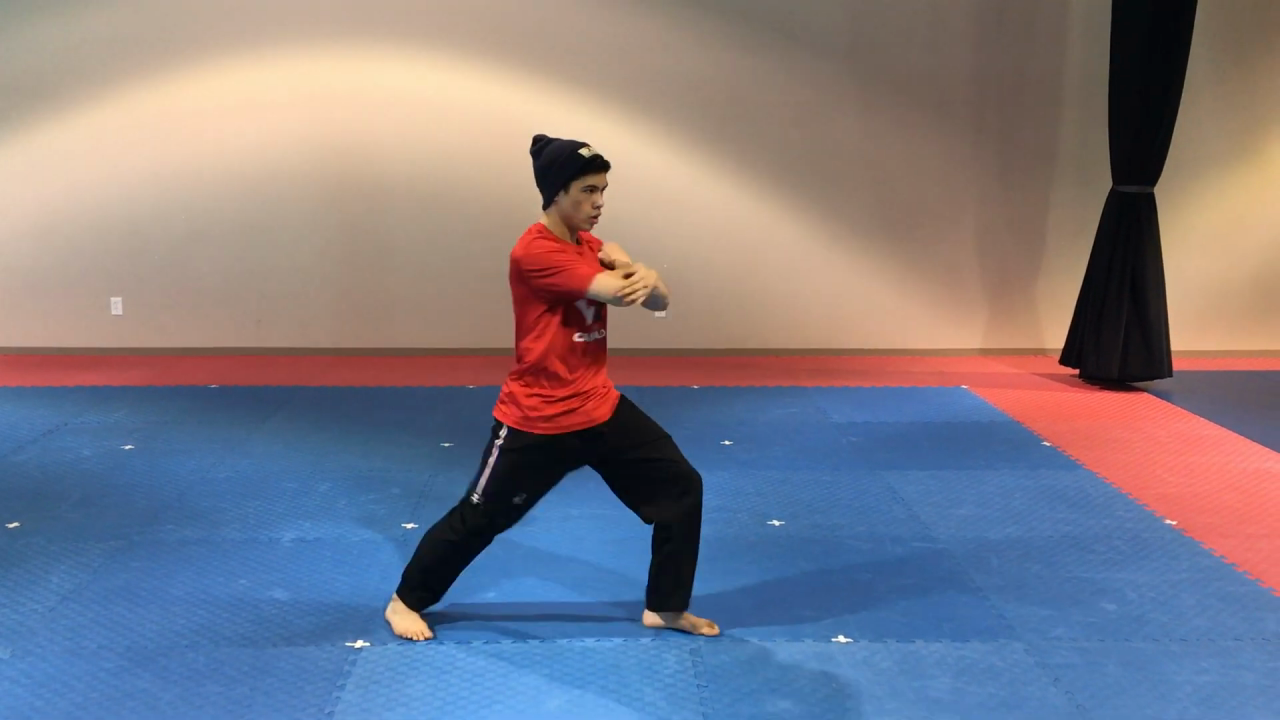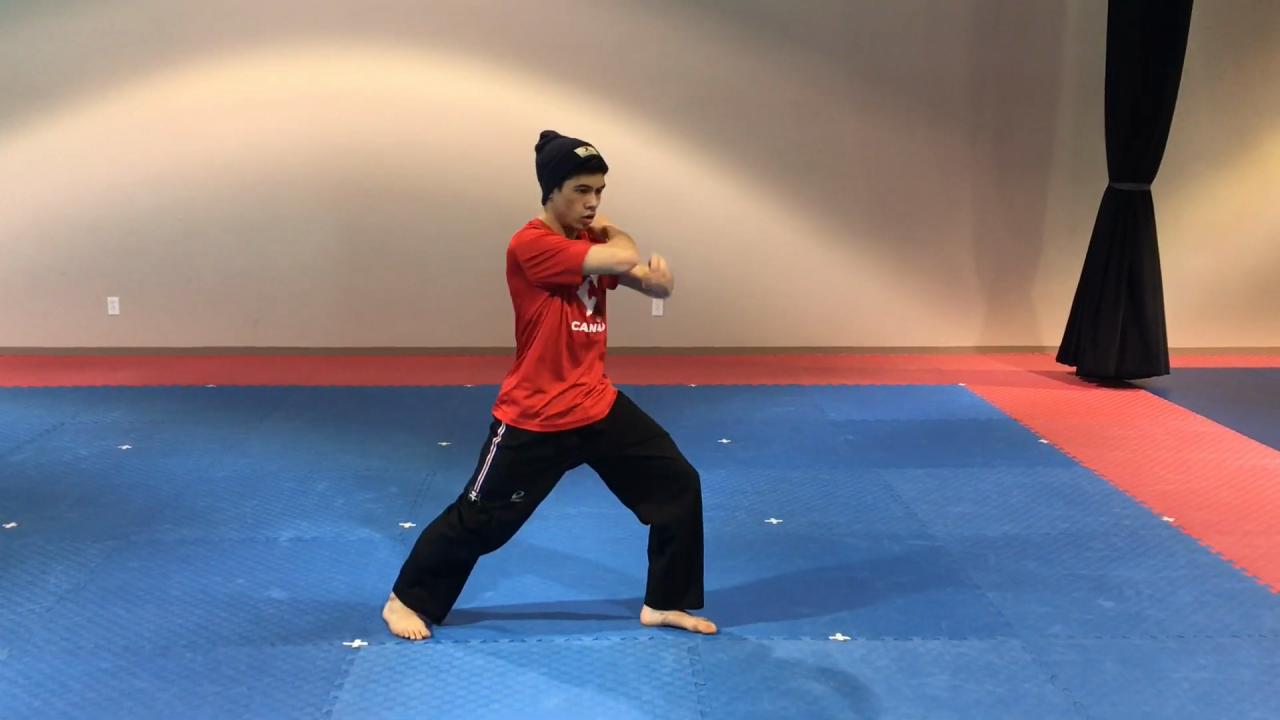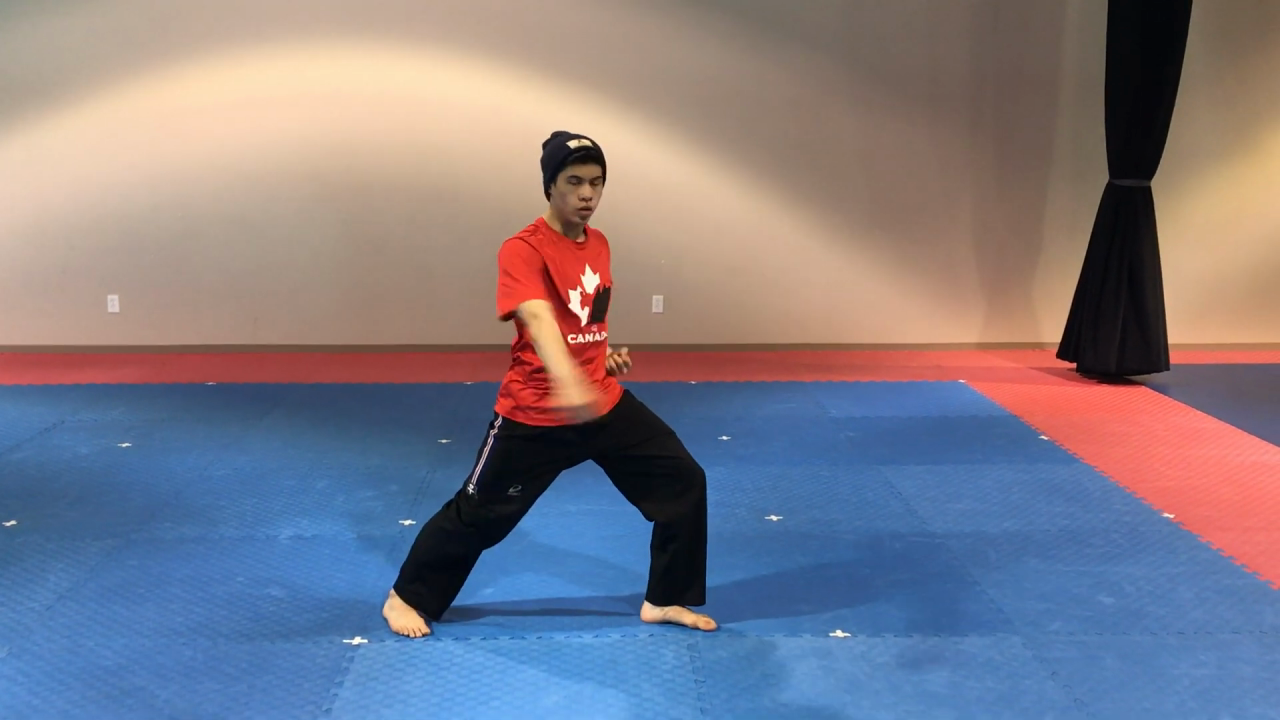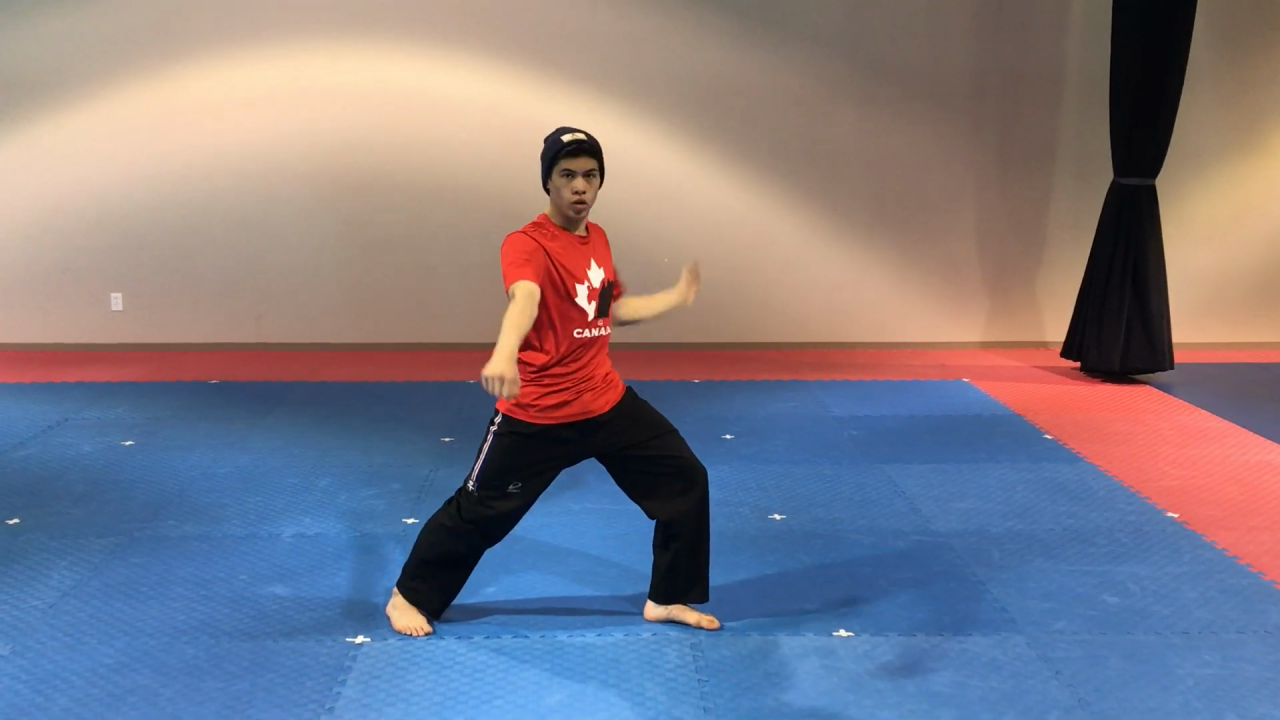
dt=0.3s
person 1, frame 1
left shoulder: (591, 248)
right shoulder: (534, 253)
left elbow: (658, 297)
right elbow: (615, 290)
left wrist: (644, 277)
right wrist: (627, 277)
left hip: (600, 409)
right hip: (536, 422)
left knee: (680, 487)
right knee: (478, 517)
left ankle: (667, 605)
right ankle: (406, 600)
person 1, frame 2
left shoulder: (589, 237)
right shoulder: (530, 244)
left elbow: (656, 285)
right elbow: (620, 260)
left wrist: (658, 272)
right wrist: (619, 239)
left hip: (600, 406)
right hip: (534, 420)
left knee: (679, 485)
right knee: (479, 519)
left ankle: (666, 603)
right ankle: (406, 600)
person 1, frame 3
left shoulder: (598, 243)
right shoulder: (522, 248)
right elbow: (538, 319)
left wrist: (610, 353)
right wrist: (566, 382)
left hip: (606, 402)
right hip: (536, 415)
left knee: (684, 482)
right knee: (477, 513)
left ankle: (667, 599)
right ankle: (406, 596)
person 1, frame 4
left shoulder: (597, 238)
right shoulder: (527, 243)
right elbow: (526, 301)
left wrist: (677, 295)
right wrist: (505, 352)
left hip: (607, 402)
right hip: (536, 414)
left knee: (686, 479)
right knee: (479, 512)
left ankle: (669, 598)
right ankle: (409, 596)
